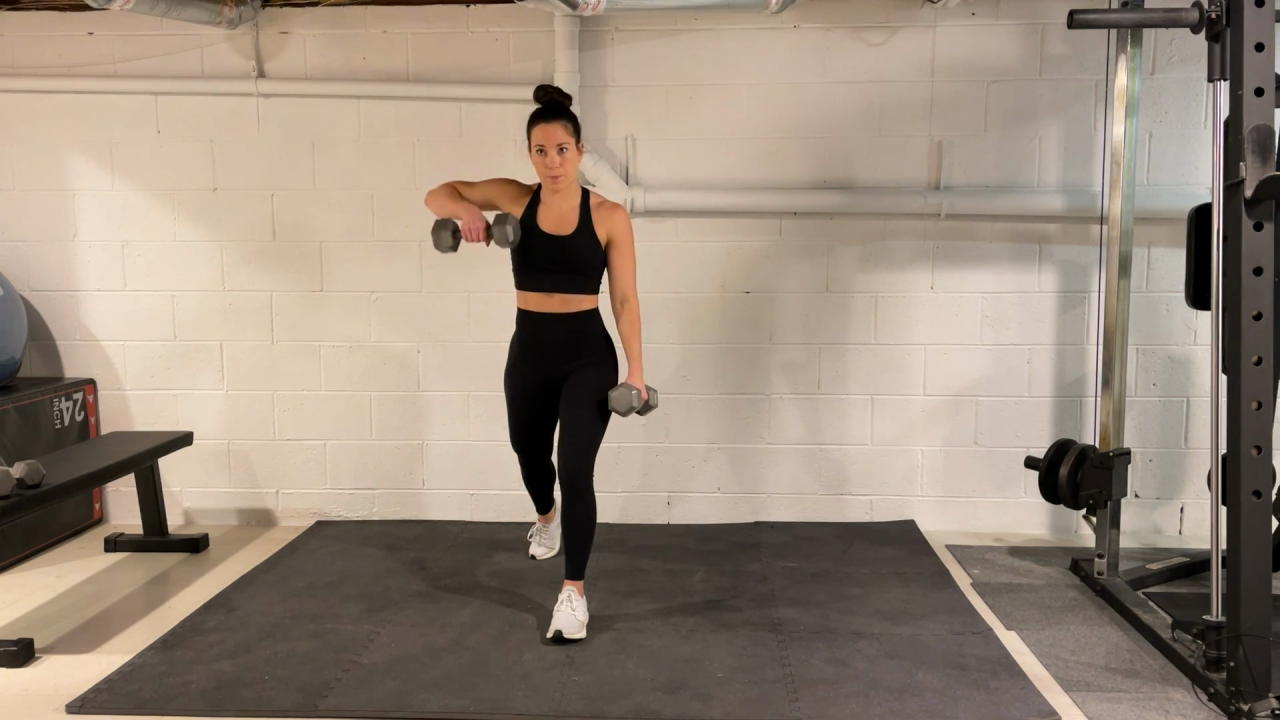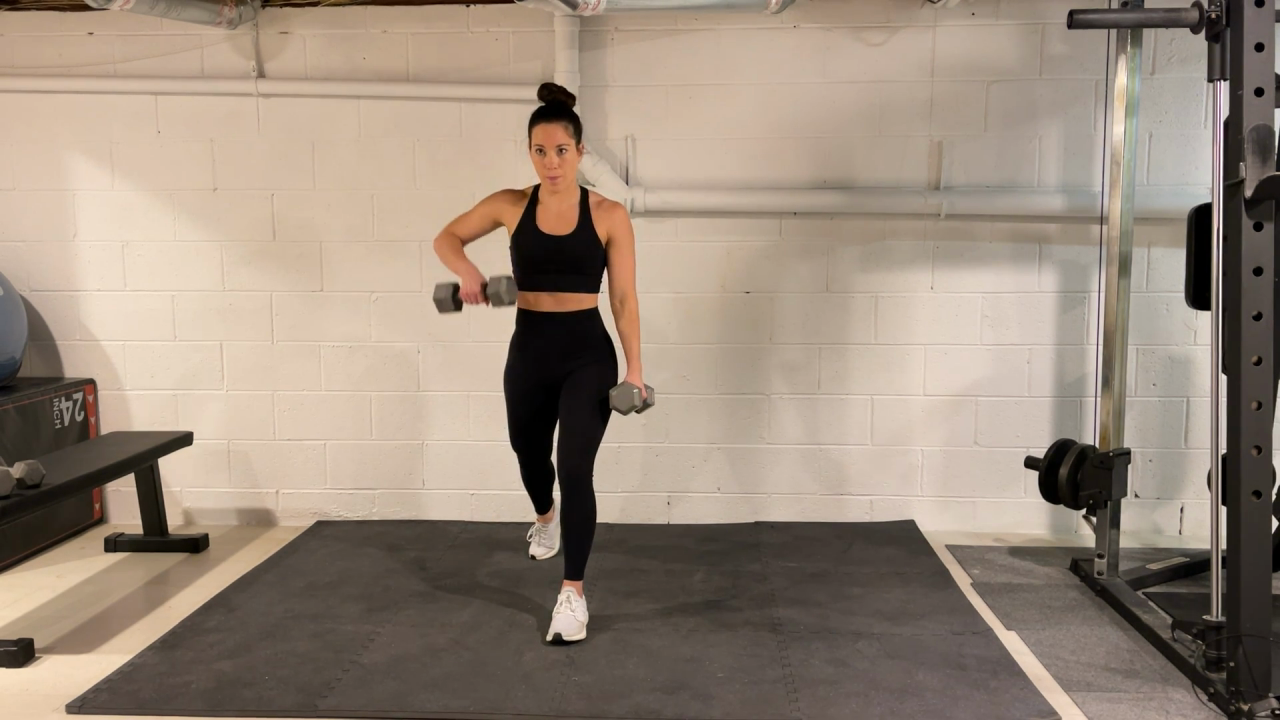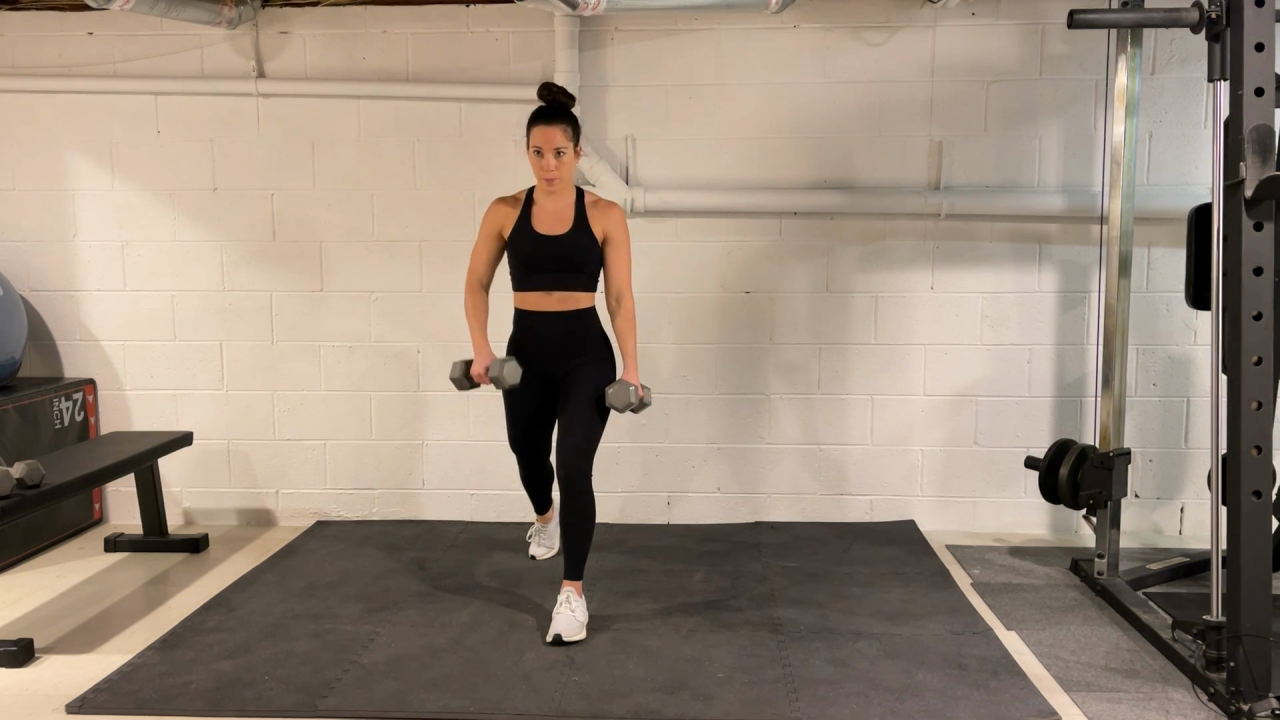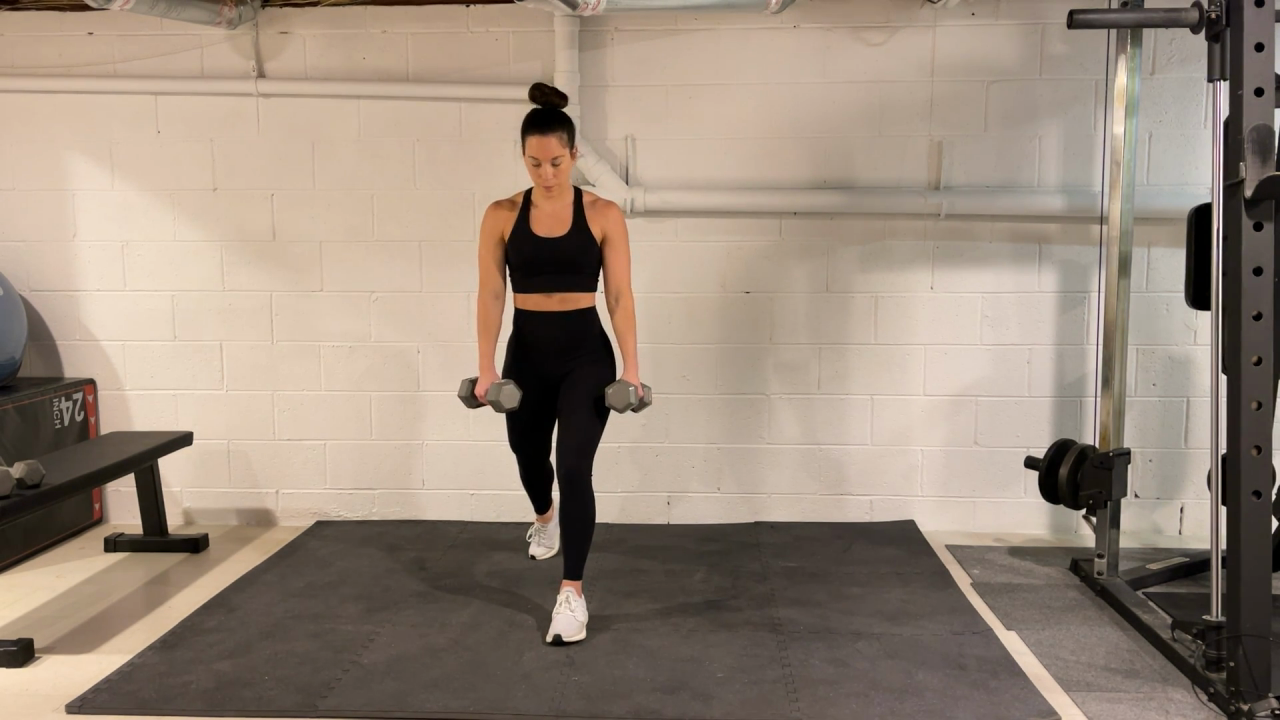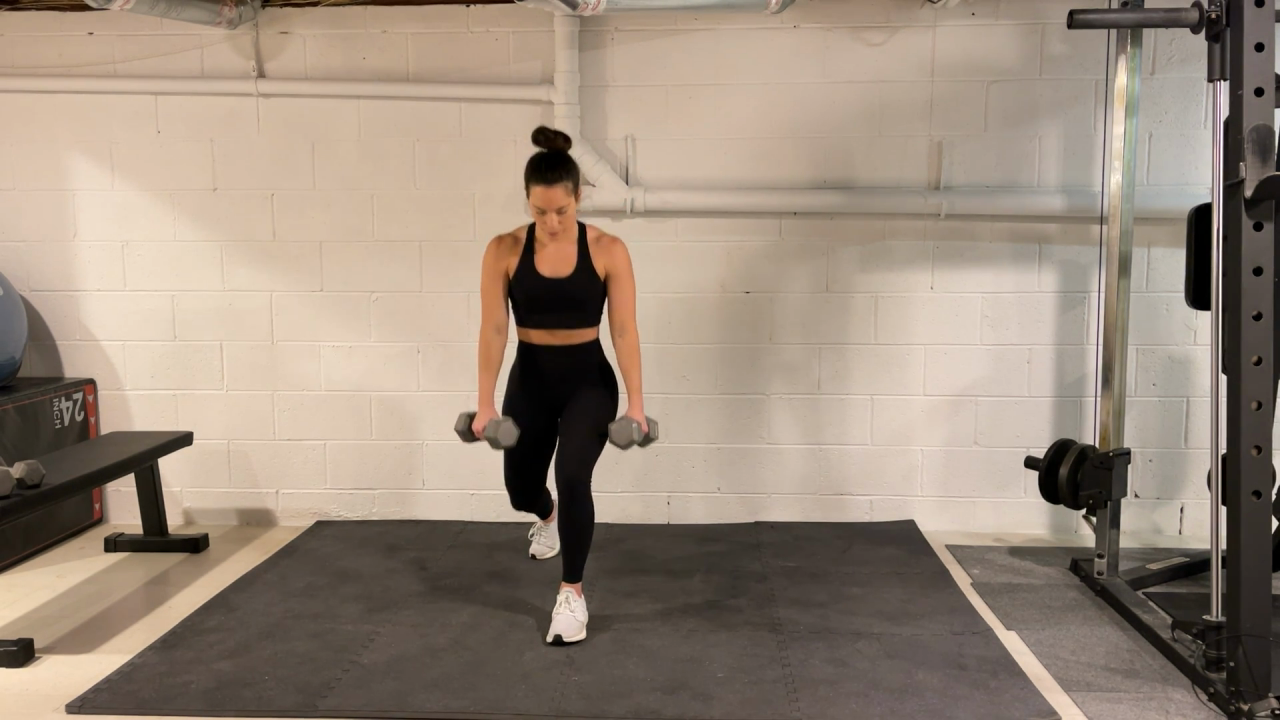
dt=0.4s
person 1, frame 1
left shoulder: (610, 215)
right shoulder: (515, 198)
left elbow: (625, 298)
right elbow: (436, 195)
left wrist: (635, 370)
right wrist: (463, 209)
left hip: (588, 354)
right hip: (529, 352)
left knee: (575, 470)
right knee: (530, 452)
left ankle: (574, 592)
right ankle: (547, 517)
person 1, frame 2
left shoulder: (609, 214)
right shoulder: (510, 204)
left elbow: (623, 296)
right elbow: (446, 237)
left wrist: (635, 367)
right wrist: (466, 271)
left hip: (587, 353)
right hip: (528, 352)
left knee: (575, 469)
right knee: (529, 453)
left ankle: (573, 592)
right ankle: (545, 516)
person 1, frame 3
left shoulder: (605, 215)
right shoulder: (504, 211)
left elbow: (620, 296)
right elbow: (476, 283)
left wrist: (631, 367)
right wrist: (481, 348)
left hip: (586, 353)
right hip: (527, 352)
left knee: (574, 469)
right knee: (529, 454)
left ankle: (573, 593)
right ankle: (545, 518)
person 1, frame 4
left shoulder: (604, 214)
right shoulder: (502, 215)
left elbow: (620, 295)
right elbow: (490, 294)
left wrist: (631, 366)
right wrist: (486, 366)
left hip: (586, 353)
right hip: (526, 353)
left knee: (574, 469)
right knee: (529, 456)
left ankle: (573, 593)
right ankle: (545, 517)
person 1, frame 5
left shoulder: (609, 251)
right shoulder: (504, 251)
left elbow: (624, 330)
right elbow: (493, 330)
left wrist: (635, 401)
right wrist: (485, 402)
left hip: (588, 378)
right hip: (530, 378)
left knee: (573, 476)
right knee: (521, 489)
left ankle: (572, 593)
right ankle: (548, 516)
